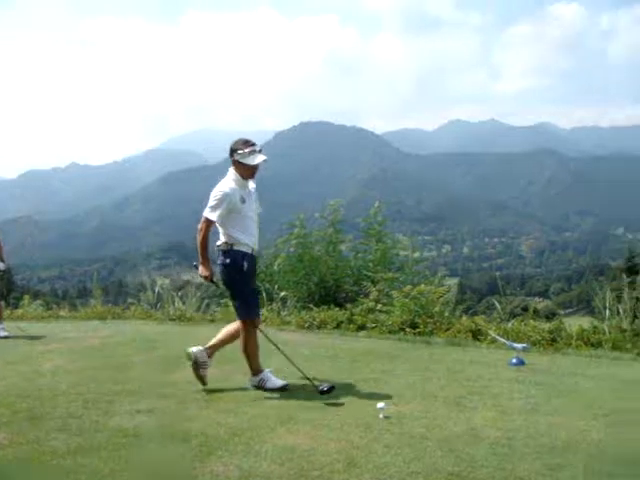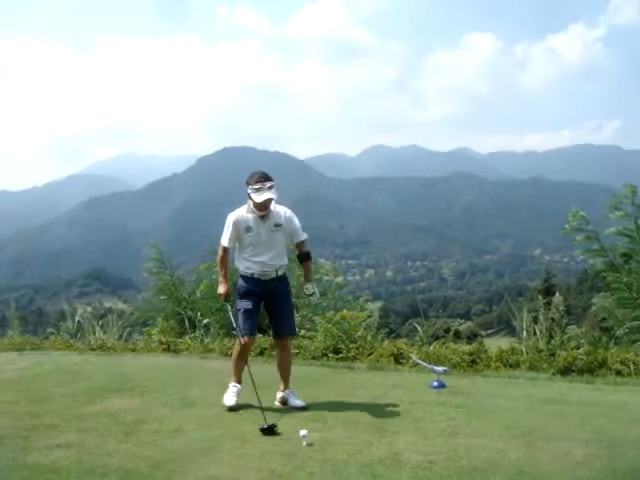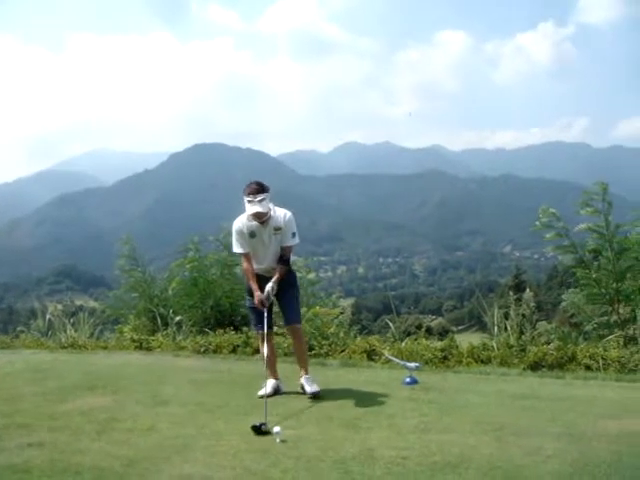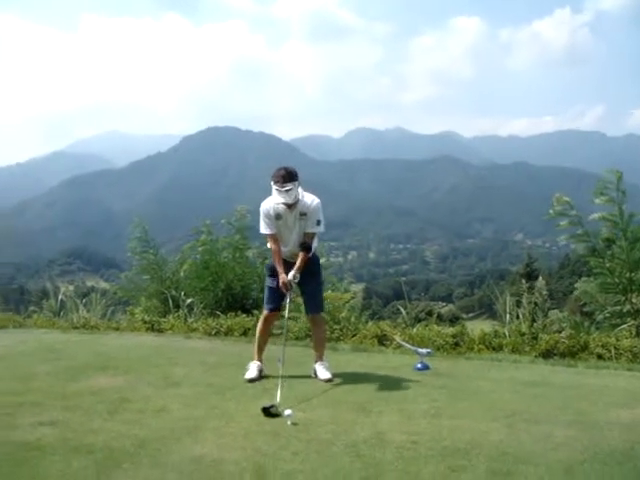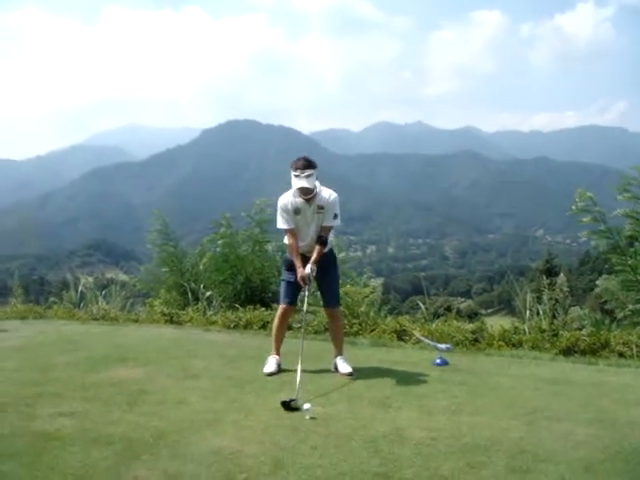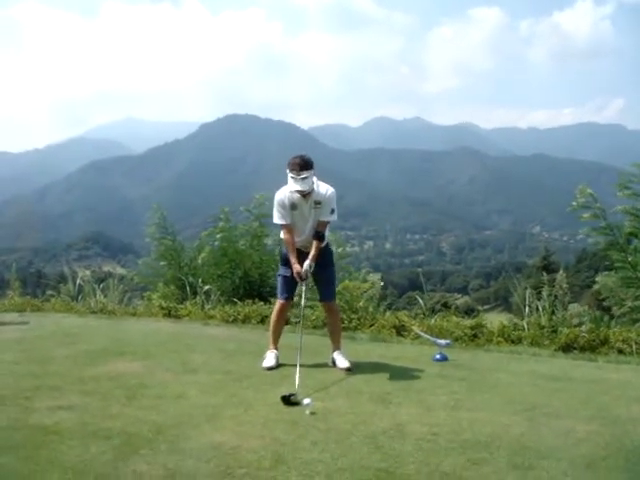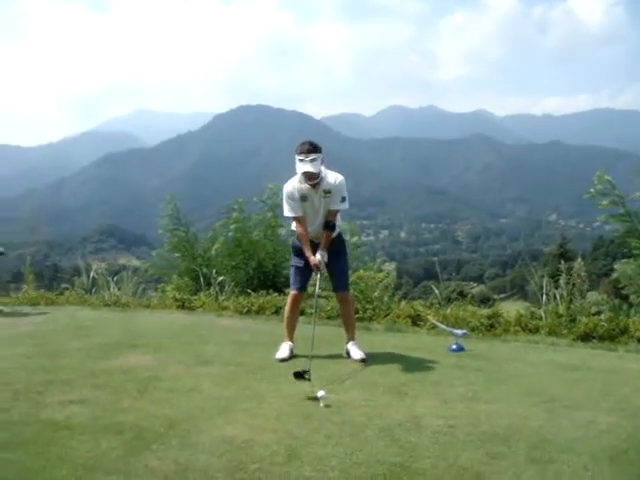
dt=0.7s
person 1, frame 1
left shoulder: (250, 187)
right shoulder: (225, 191)
right elbow: (203, 227)
right wrist: (204, 264)
left hip: (247, 259)
right hip: (236, 260)
left knee: (248, 321)
right knee: (249, 320)
left ankle: (203, 352)
right ankle: (257, 374)
person 1, frame 2
left shoulder: (285, 216)
right shoulder: (237, 218)
left elbow: (302, 249)
right elbow: (224, 250)
left wrist: (308, 281)
right wrist: (222, 281)
left hip: (278, 282)
right hip: (249, 283)
left knee: (283, 340)
right knee: (246, 339)
left ankle: (285, 391)
right ankle: (235, 385)
person 1, frame 3
left shoulder: (285, 217)
right shoulder: (240, 225)
left elbow: (285, 256)
right elbow: (246, 261)
left wrist: (274, 283)
right wrist: (256, 290)
left hip: (284, 276)
right hip: (257, 278)
left knee: (295, 327)
right knee: (264, 332)
left ankle: (305, 376)
right ankle: (273, 379)
person 1, frame 4
left shoulder: (313, 204)
right shoulder: (267, 206)
left elbow: (308, 243)
right elbow: (274, 243)
left wrist: (296, 272)
right wrist: (281, 273)
left hip: (307, 262)
right hip: (279, 261)
left knee: (315, 315)
right knee: (269, 313)
left ankle: (319, 363)
right ankle: (256, 362)
person 1, frame 5
left shoulder: (330, 198)
right shoulder: (285, 201)
left elbow: (324, 236)
right elbow: (291, 237)
left wrist: (312, 265)
right wrist: (299, 267)
left hip: (323, 257)
right hip: (295, 256)
left knee: (333, 309)
right knee: (285, 307)
left ankle: (339, 357)
right ankle: (274, 356)
person 1, frame 6
left shoulder: (327, 193)
right shoulder: (282, 196)
left elbow: (320, 232)
right elbow: (287, 232)
left wrist: (310, 260)
right wrist: (295, 263)
left hip: (319, 251)
right hip: (291, 251)
left knee: (330, 303)
right knee: (282, 302)
left ankle: (337, 352)
right ankle: (272, 350)
person 1, frame 7
left shoulder: (337, 181)
right shoulder: (291, 188)
left elbow: (331, 221)
right elbow: (299, 224)
left wrist: (322, 252)
right wrist: (310, 255)
left hip: (332, 241)
right hip: (303, 243)
left knee: (343, 294)
right knee: (295, 293)
left ankle: (351, 343)
right ankle: (287, 342)
